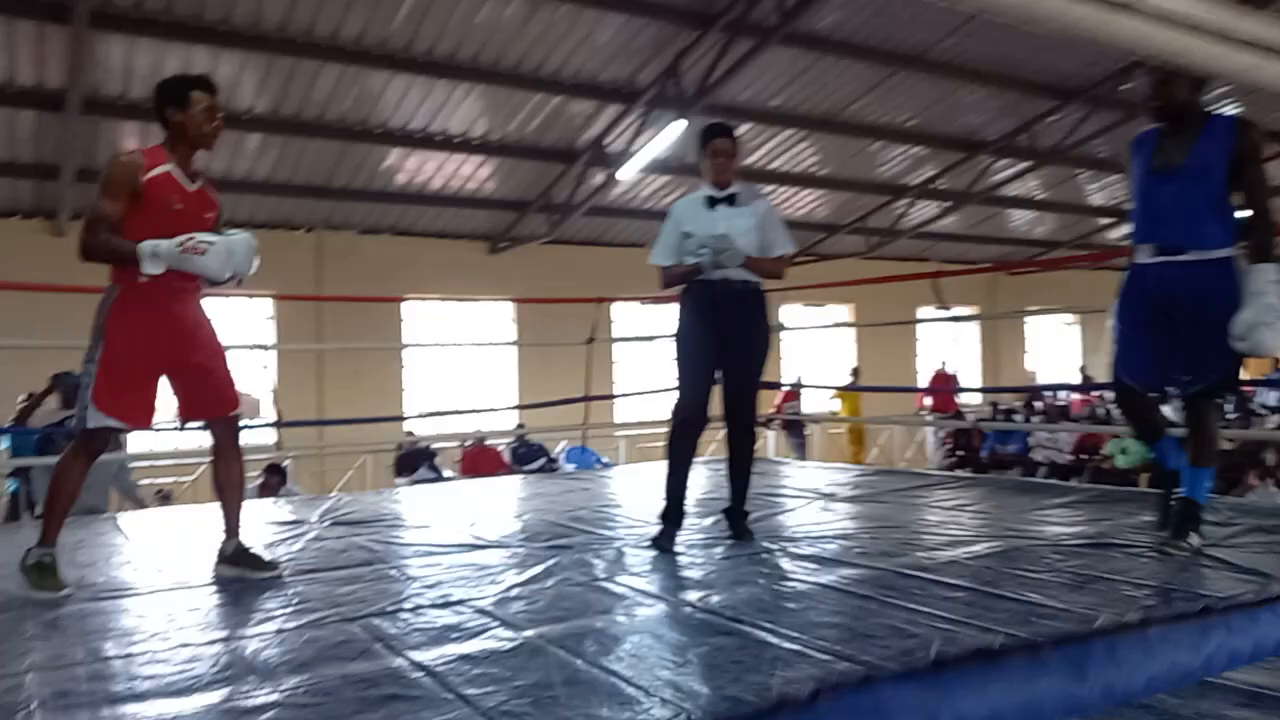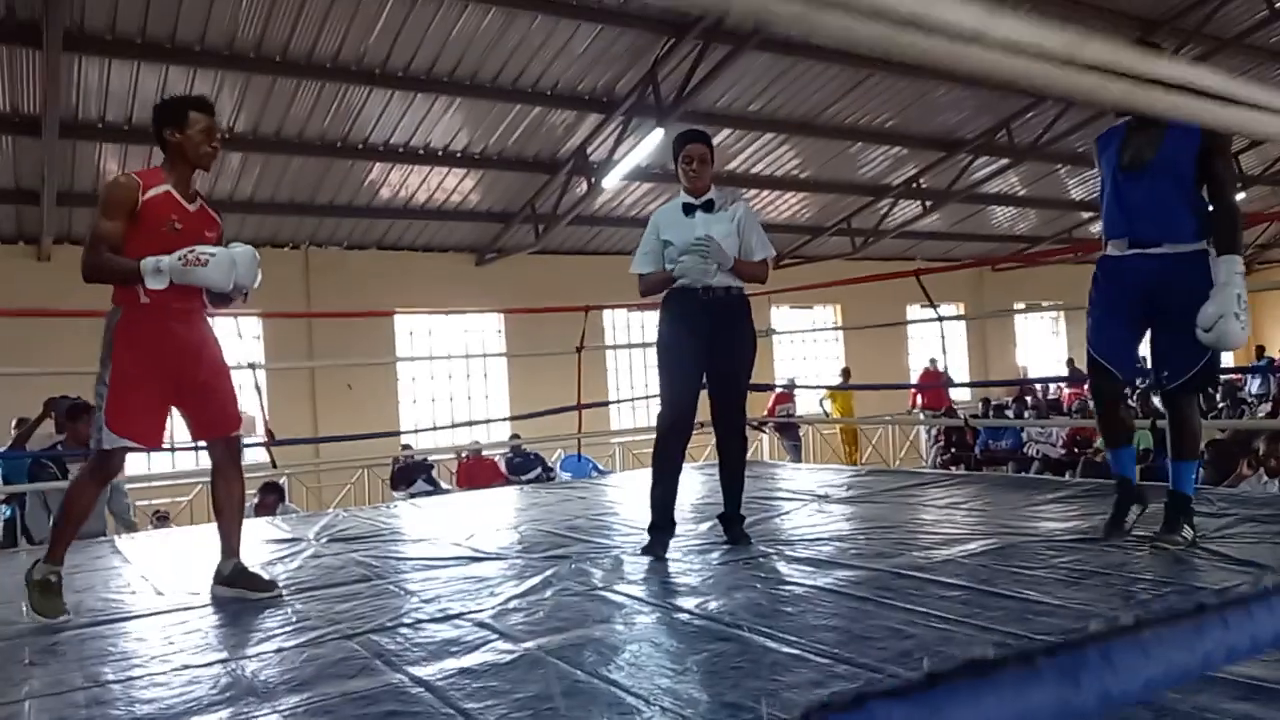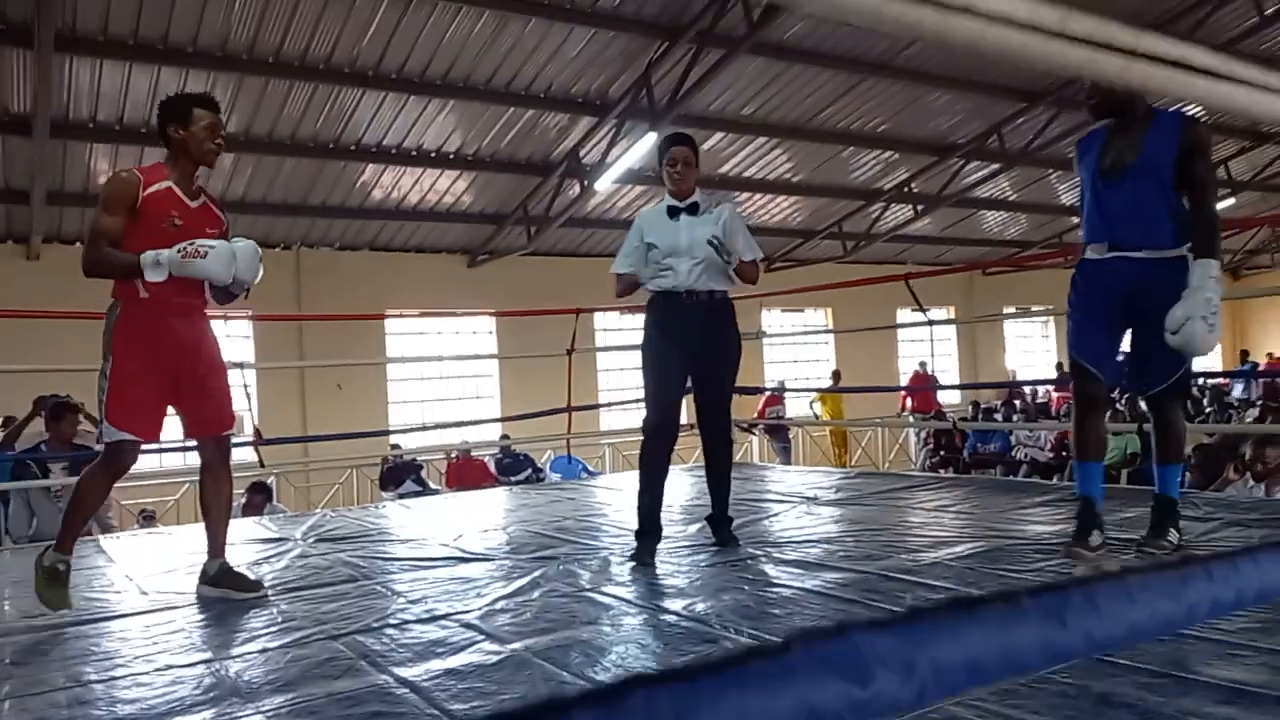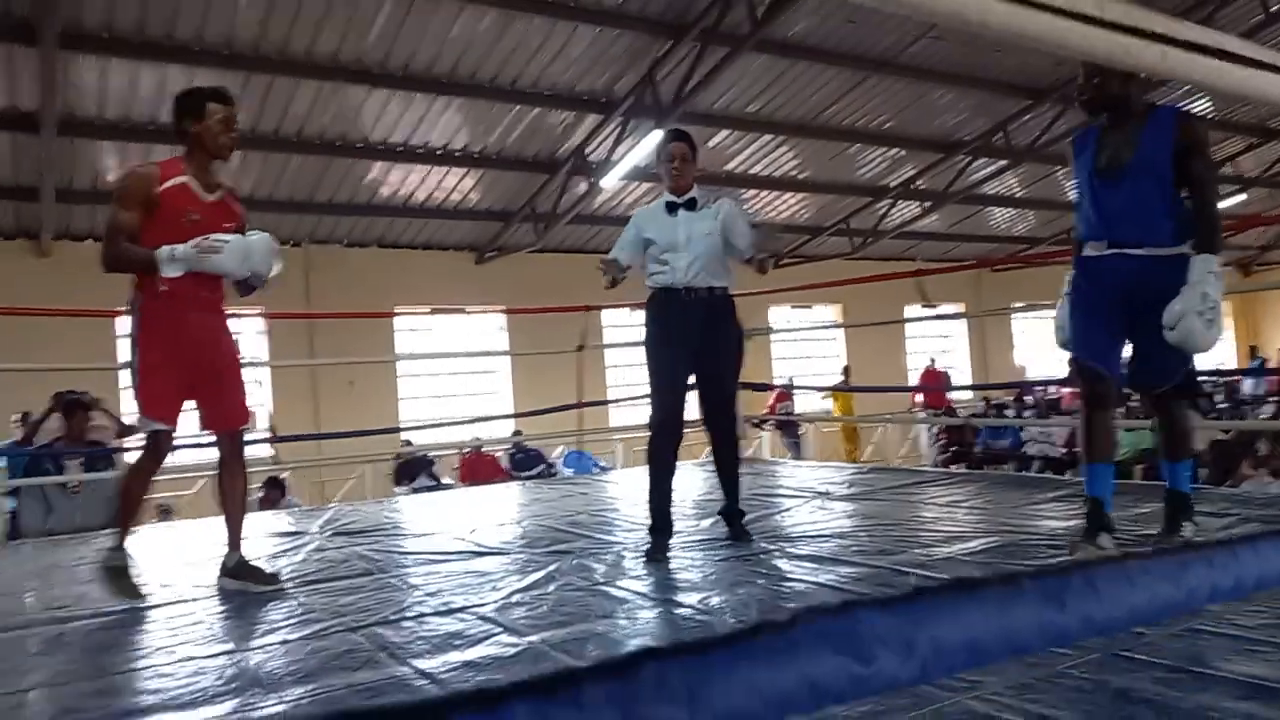
dt=0.1s
person 1, frame 1
left shoulder: (207, 194)
right shoulder: (131, 170)
right elbow: (91, 244)
left wrist: (230, 265)
right wrist: (160, 250)
left hip: (187, 314)
right hip: (134, 312)
left knee: (227, 428)
right knee: (96, 436)
left ankle: (232, 546)
right ankle: (43, 551)
person 1, frame 2
left shoulder: (208, 214)
right shoulder: (129, 190)
right elbow: (93, 264)
left wrist: (235, 281)
right wrist: (162, 266)
left hip: (193, 333)
right hip: (138, 332)
left knee: (228, 448)
right knee: (108, 458)
left ankle: (230, 567)
right ankle: (48, 569)
person 1, frame 3
left shoulder: (213, 212)
right shoulder: (131, 187)
right elbow: (94, 259)
left wrist: (239, 278)
right wrist: (156, 260)
left hip: (192, 330)
right hip: (139, 326)
left knee: (218, 446)
right knee: (120, 452)
left ankle: (215, 567)
right ankle: (57, 558)
person 1, frame 4
left shoulder: (230, 205)
right shoulder: (147, 182)
right elbow: (113, 255)
left wrist: (258, 271)
right wrist: (178, 254)
left hip: (211, 324)
right hip: (161, 320)
left knee: (233, 440)
right knee: (159, 442)
left ankle: (235, 559)
right ankle: (117, 550)
person 2, frame 1
left shoulder: (1234, 135)
right shoulder: (1143, 146)
left hip: (1207, 274)
right hip: (1147, 276)
left knee: (1199, 399)
right knee: (1131, 394)
left ankle: (1191, 507)
right ankle: (1179, 478)
person 2, frame 2
left shoulder: (1201, 132)
right shoulder: (1109, 142)
left elbow: (1225, 206)
left wrist: (1230, 277)
left hip: (1180, 267)
right hip: (1118, 269)
left knee: (1179, 393)
right knee: (1103, 385)
left ankle: (1181, 504)
right ankle: (1126, 490)
person 2, frame 3
left shoulder: (1182, 133)
right shoulder: (1088, 145)
left elbow: (1204, 210)
left wrist: (1204, 282)
right wrist: (1077, 285)
left hip: (1161, 272)
right hip: (1099, 275)
left knee: (1163, 397)
right knee: (1088, 390)
left ankle: (1166, 509)
right ankle: (1088, 517)
person 2, frame 4
left shoulder: (1178, 127)
right shoulder: (1084, 143)
left elbow: (1204, 205)
left wrist: (1203, 278)
right wrist: (1071, 290)
left hip: (1160, 269)
right hip: (1099, 273)
left knee: (1165, 392)
right knee: (1095, 388)
left ankle: (1180, 501)
right ankle: (1097, 517)
person 3, frame 1
left shoulder: (759, 206)
right shoulder: (683, 209)
left elbow: (779, 268)
right elbow: (667, 277)
left wrist: (741, 258)
right wrist: (704, 262)
left hip: (745, 310)
right hip: (700, 309)
left knee: (741, 413)
right knee: (690, 409)
left ankle: (737, 512)
right ankle: (672, 516)
person 3, frame 2
left shoulder: (737, 210)
right shoulder: (662, 217)
left elbow: (760, 271)
right elbow: (645, 285)
left wrist: (725, 261)
right wrist: (678, 270)
left hip: (729, 316)
right hip: (681, 317)
left knee: (730, 418)
right knee: (675, 417)
left ankle: (732, 517)
right ankle: (661, 527)
person 3, frame 3
left shoulder: (723, 214)
right shoulder: (647, 220)
left elbow: (751, 275)
right elbow: (623, 282)
left wrist: (731, 259)
right wrist: (633, 277)
left hip: (713, 318)
right hip: (667, 320)
left knee: (715, 422)
right knee: (660, 423)
left ankle: (720, 518)
right ankle: (648, 533)
person 3, frame 4
left shoulder: (723, 209)
right shoulder: (645, 217)
left elbow: (757, 264)
right elbow: (617, 272)
left wrist: (757, 254)
right wrist: (614, 270)
left hip: (714, 314)
right hip: (667, 316)
left knee: (721, 416)
right knee: (665, 420)
left ankle: (732, 512)
right ankle: (660, 529)
